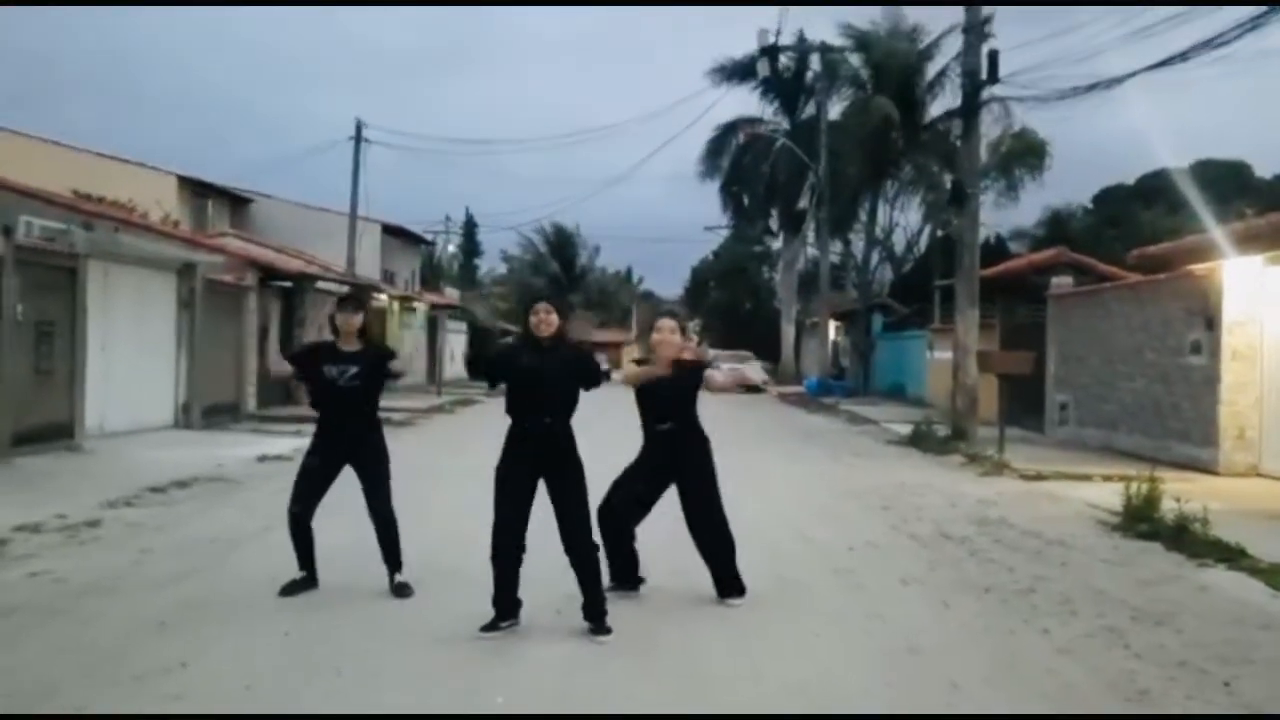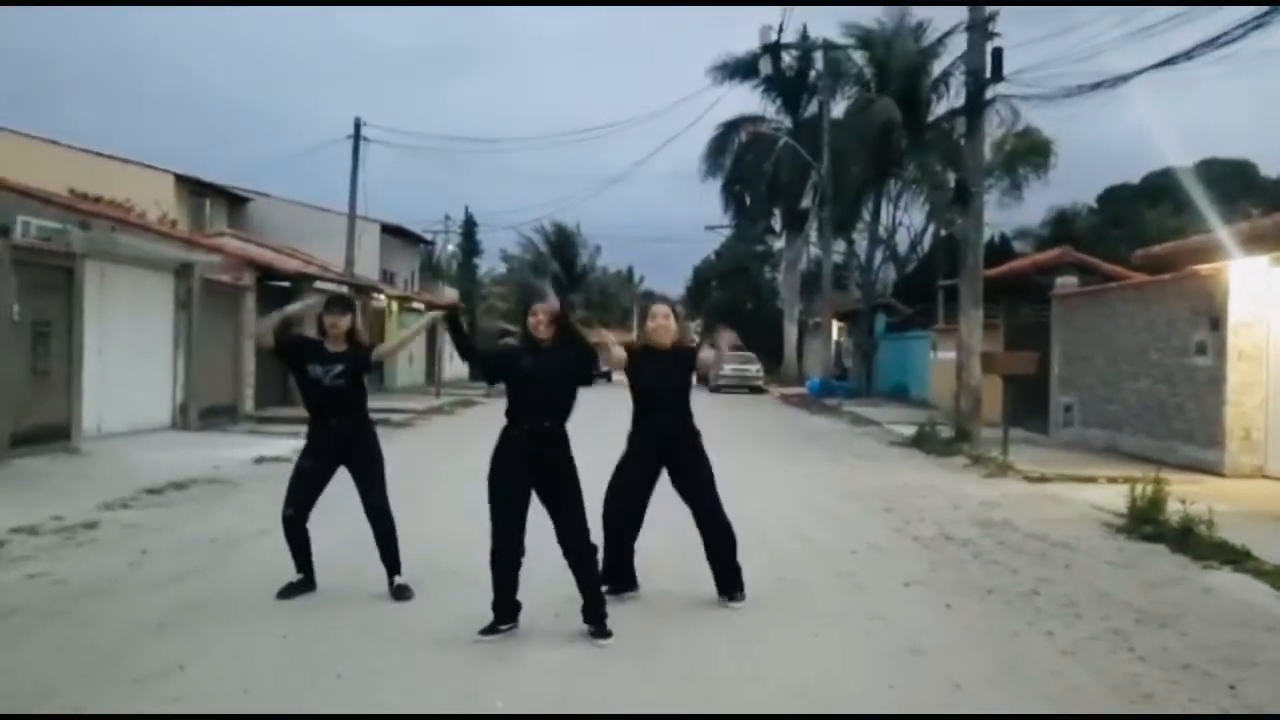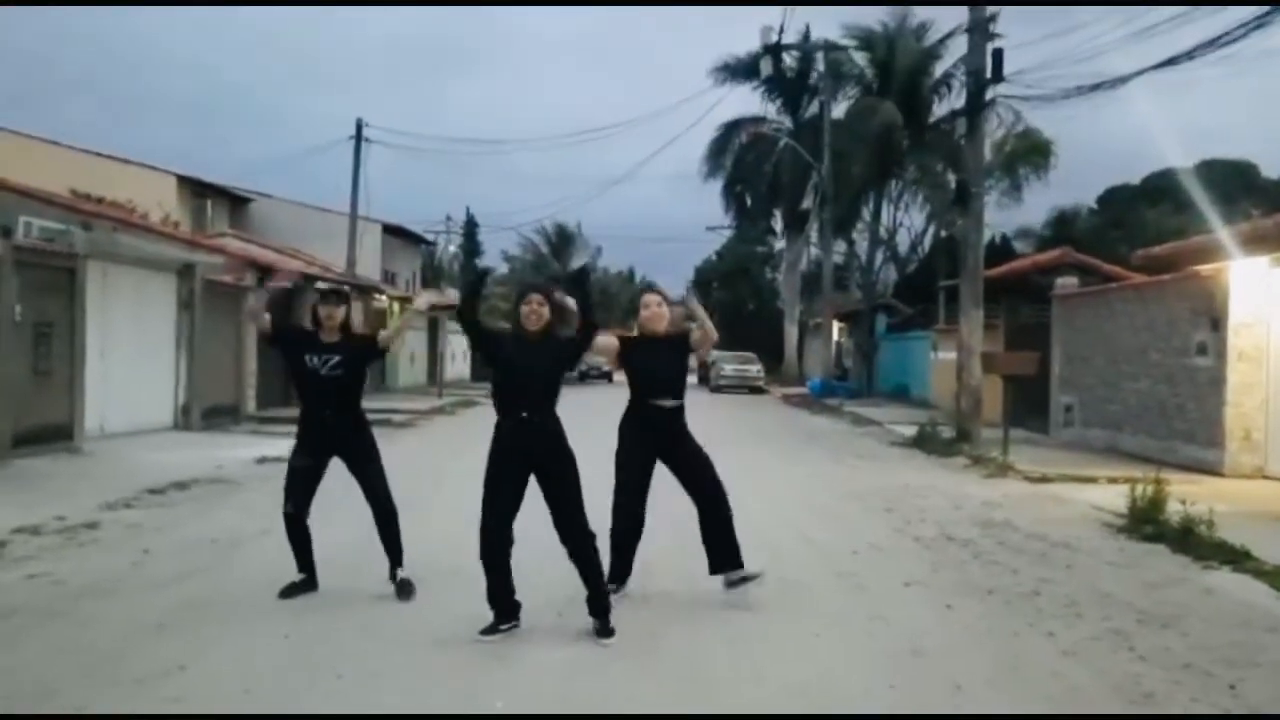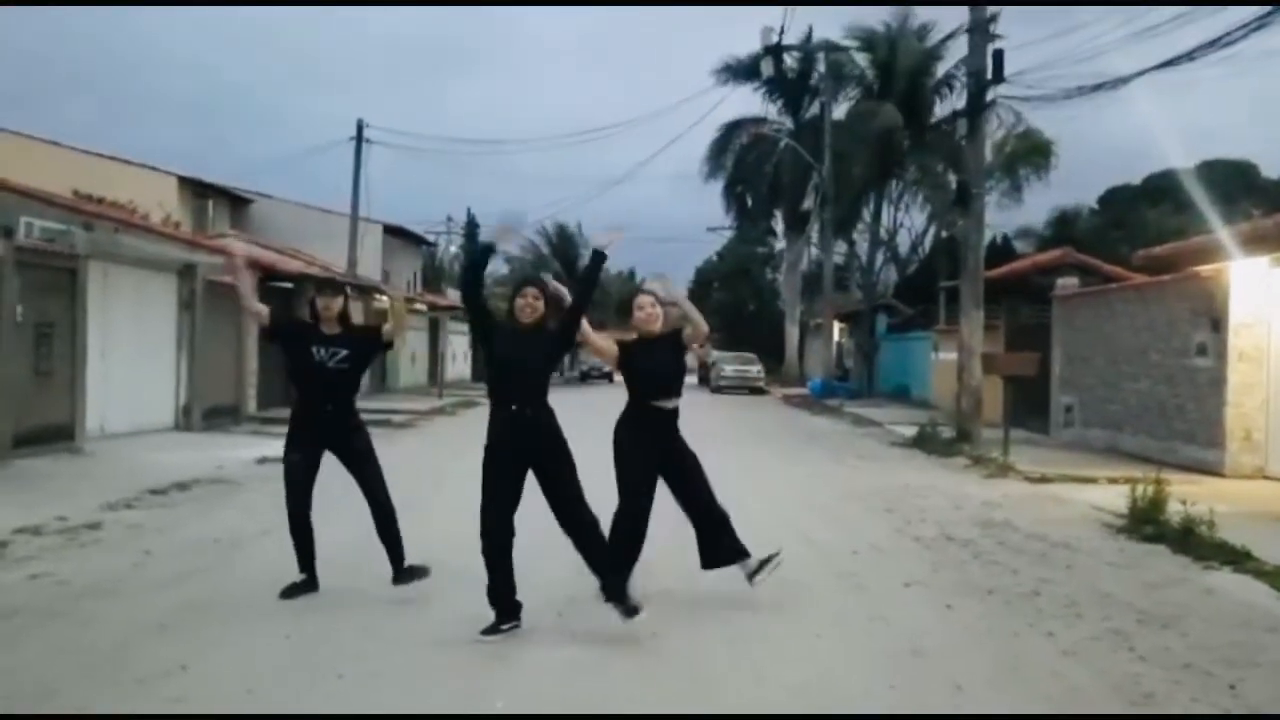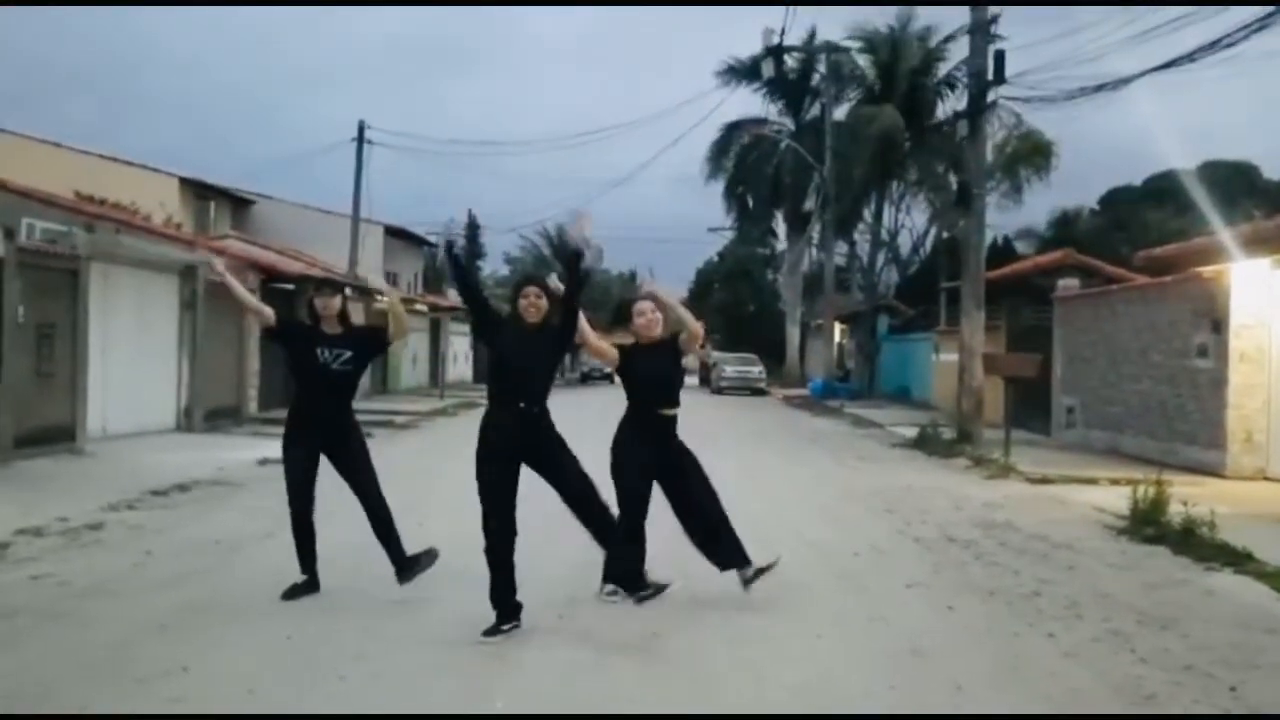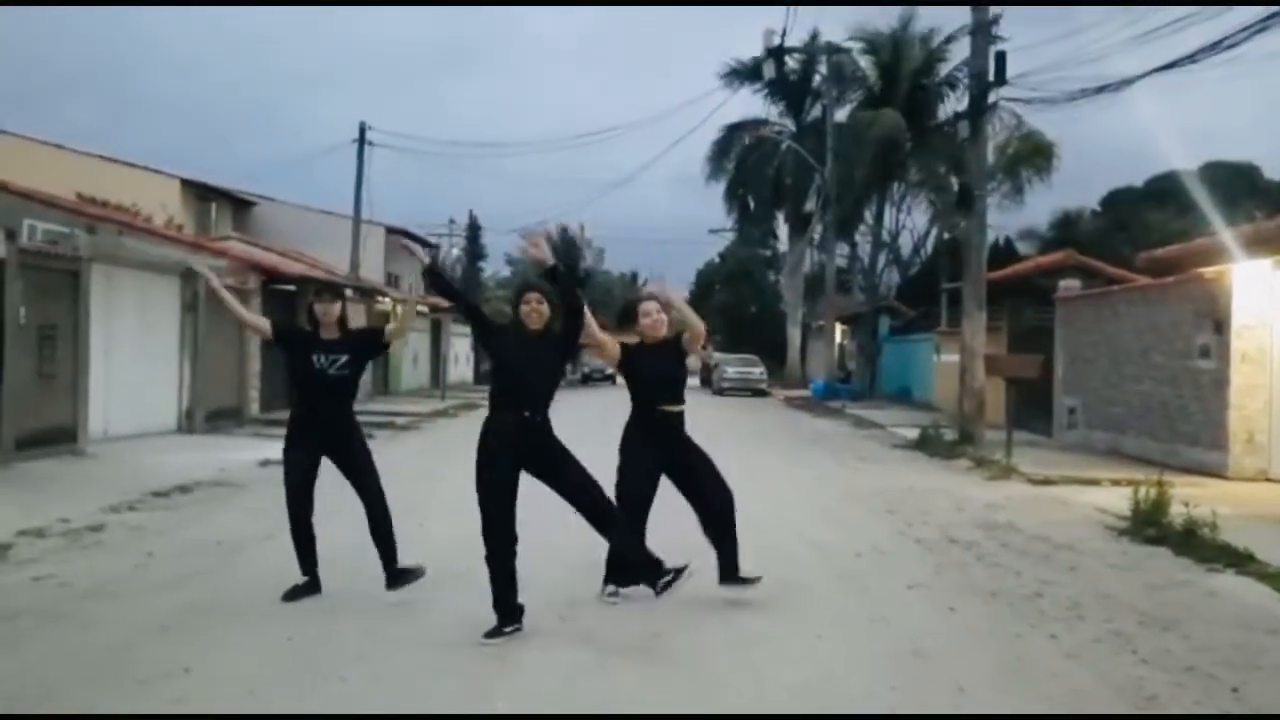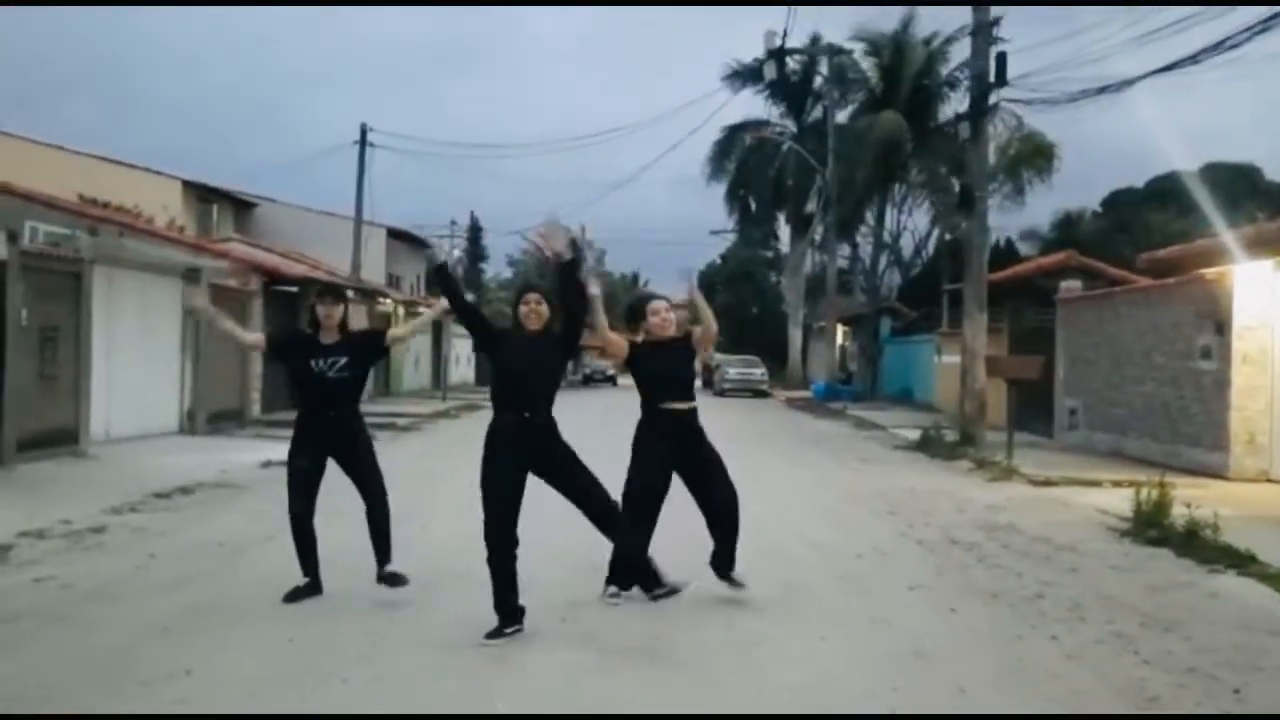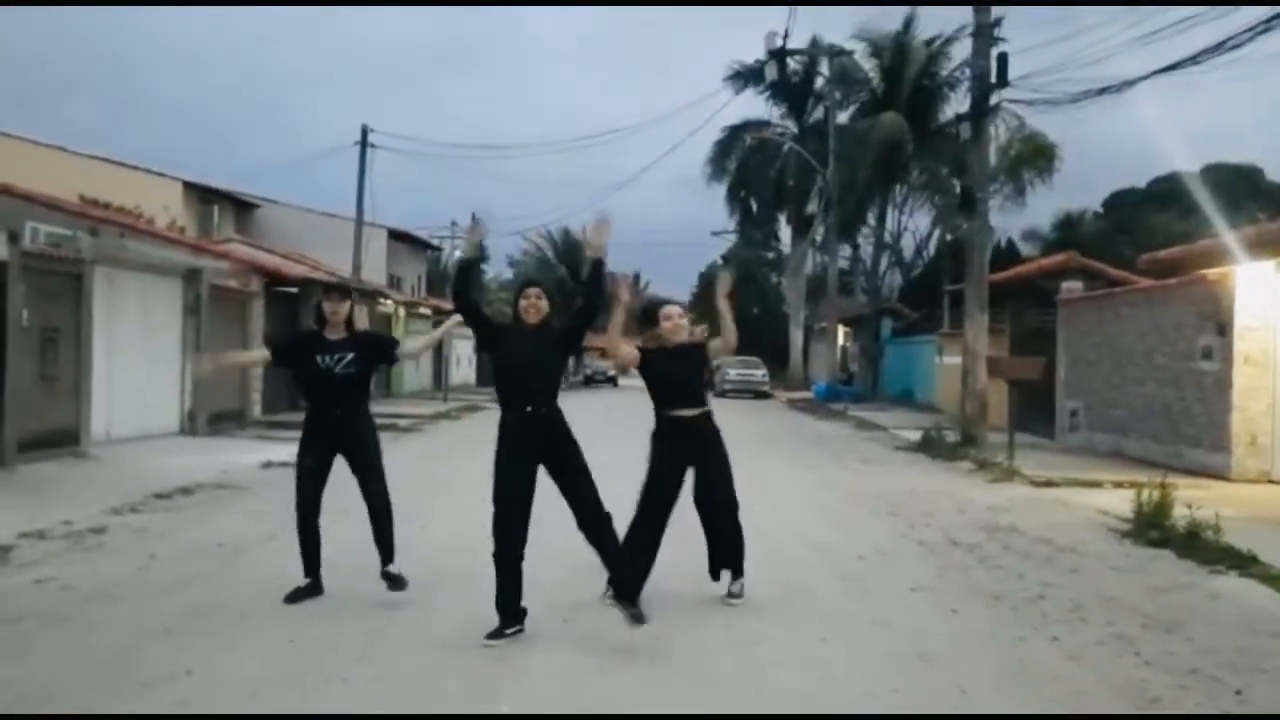
dt=0.1s
person 1, frame 1
left shoulder: (571, 357)
right shoulder: (514, 353)
left elbow: (592, 377)
right elbow: (485, 373)
left hip: (559, 447)
right hip: (520, 446)
left knee: (579, 537)
right knee: (507, 538)
left ankle: (596, 615)
right ankle: (506, 610)
person 1, frame 2
left shoulder: (571, 357)
right shoulder: (512, 356)
left elbow: (589, 357)
right elbow: (472, 356)
left wrist: (561, 317)
right wrist: (453, 321)
left hip: (554, 450)
right hip: (514, 449)
left knee: (577, 541)
right knee: (506, 541)
left ankle: (596, 618)
right ankle: (505, 614)
person 1, frame 3
left shoulder: (559, 347)
right shoulder: (501, 344)
left elbow: (588, 329)
right elbow: (467, 317)
left wrist: (578, 279)
right wrist: (481, 275)
left hip: (549, 440)
right hip: (508, 441)
left knee: (576, 529)
right knee: (493, 533)
left ankle: (601, 612)
right ankle: (505, 613)
person 1, frame 4
left shoulder: (553, 339)
right shoulder: (494, 334)
left elbow: (581, 302)
right elbow: (471, 289)
left wrist: (597, 256)
right wrist: (490, 247)
left hip: (542, 430)
right hip: (503, 434)
left knee: (576, 516)
right knee: (494, 528)
left ankle: (616, 590)
right ankle: (505, 612)
person 1, frame 5
left shoulder: (555, 337)
right shoulder: (498, 330)
left elbow: (573, 296)
right elbow: (468, 288)
left wrist: (572, 254)
right wrist: (450, 248)
left hip: (538, 428)
right hip: (498, 432)
left knee: (588, 501)
right knee: (497, 527)
right ankle: (506, 612)
person 1, frame 6
left shoulder: (558, 345)
right shoulder: (501, 339)
left elbow: (573, 307)
right elbow: (464, 303)
left wrist: (548, 265)
right wrist: (431, 271)
left hip: (539, 436)
right hip: (498, 438)
left knee: (595, 502)
right knee: (498, 532)
left ankle: (651, 571)
right ankle: (508, 616)
person 1, frame 7
left shoulder: (559, 345)
right shoulder: (499, 342)
left elbow: (577, 306)
right elbow: (462, 306)
left wrist: (564, 257)
right wrist: (441, 266)
left hip: (544, 436)
right hip: (504, 440)
left knee: (599, 504)
right knee: (499, 533)
left ankle: (650, 579)
right ankle: (509, 617)
person 1, frame 8
left shoulder: (559, 338)
right shoulder: (500, 337)
left elbow: (592, 305)
right elbow: (463, 300)
left wrist: (595, 256)
right wrist: (470, 256)
left hip: (552, 431)
right hip: (514, 435)
left knee: (591, 512)
right knee: (508, 528)
left ankle: (627, 592)
right ankle: (511, 616)
person 2, frame 1
left shoulder: (375, 354)
right shoulder: (318, 352)
left elbow: (399, 368)
right elbow: (279, 369)
left hip: (368, 440)
right hip: (328, 439)
left knee: (382, 510)
right knee: (298, 510)
left ankle: (396, 574)
right ankle: (307, 574)
person 2, frame 2
left shoulder: (358, 353)
right shoulder: (302, 349)
left elbow: (384, 352)
right elbow: (262, 335)
left wrist: (422, 324)
right wrist: (293, 310)
left hip: (360, 440)
right hip: (320, 441)
left knee: (378, 511)
right knee: (292, 514)
left ankle: (396, 577)
right ankle: (305, 576)
person 2, frame 3
left shoulder: (356, 345)
right shoulder: (296, 338)
left elbow: (388, 338)
right elbow: (256, 315)
left wrist: (416, 311)
right wrist: (277, 290)
left hip: (352, 433)
right hip: (311, 434)
left knee: (382, 501)
right knee: (293, 511)
left ankle: (398, 572)
right ankle: (307, 575)
person 2, frame 4
left shoulder: (358, 338)
right shoulder: (297, 333)
left elbow: (396, 331)
right elbow: (253, 308)
left wrist: (396, 301)
right wrist: (242, 272)
left hip: (347, 426)
right hip: (305, 429)
left knee: (378, 495)
right knee: (297, 506)
left ankle: (399, 566)
right ankle: (307, 575)
person 2, frame 5
left shoulder: (360, 337)
right shoulder: (298, 333)
left elbow: (399, 331)
right elbow: (256, 307)
left wrist: (393, 301)
right wrist: (224, 274)
left hip: (342, 427)
right hip: (301, 429)
left knee: (371, 495)
right knee: (300, 507)
left ankle: (402, 562)
right ankle: (308, 576)
person 2, frame 6
left shoulder: (359, 340)
right shoulder: (297, 338)
left elbow: (399, 330)
right elbow: (252, 321)
right wrist: (217, 286)
left hip: (343, 429)
right hip: (303, 432)
left knee: (374, 497)
right knee: (298, 508)
left ankle: (392, 569)
right ankle: (310, 577)
person 2, frame 7
left shoulder: (360, 343)
right shoulder: (296, 343)
left elbow: (402, 333)
right elbow: (247, 338)
left wrist: (439, 308)
right wrist: (209, 312)
left hip: (351, 432)
right hip: (309, 435)
left knee: (377, 497)
right knee: (300, 511)
left ankle: (385, 567)
right ankle: (311, 579)
person 2, frame 8
left shoulder: (366, 342)
right shoulder: (302, 343)
left elbow: (410, 350)
right elbow: (260, 357)
left wrist: (449, 326)
right wrist: (219, 361)
left hip: (357, 428)
right hip: (317, 429)
left knee: (377, 498)
right knee: (306, 509)
left ankle: (389, 566)
right ankle: (313, 579)
person 3, frame 1
left shoulder: (692, 368)
right shoulder: (640, 368)
left elbow: (723, 381)
right elbow: (628, 376)
left wrist: (740, 376)
right wrist: (656, 367)
left hip: (691, 451)
right hip: (654, 452)
left knee: (706, 520)
right knee: (612, 512)
left ankle: (730, 586)
right ankle: (625, 579)
person 3, frame 2
left shoulder: (685, 353)
right shoulder: (635, 355)
left elbow: (711, 361)
right elbow: (612, 355)
left wrist: (722, 347)
right wrist: (608, 344)
left hip: (683, 439)
right hip: (643, 441)
left knee: (709, 512)
right knee: (618, 511)
left ankle: (730, 586)
right ankle: (619, 581)
person 3, frame 3
left shoulder: (681, 340)
right shoulder: (629, 345)
left elbow: (710, 338)
right elbow: (595, 343)
left wrist: (696, 310)
left hip: (675, 428)
right hip: (638, 429)
left knee: (711, 493)
right knee: (628, 506)
left ankle: (731, 568)
right ankle: (617, 578)
person 3, frame 4
left shoulder: (675, 341)
right shoulder: (626, 349)
left elbow: (702, 329)
right elbow: (592, 342)
left wrist: (674, 297)
left hip: (668, 430)
right hip: (635, 432)
left knee: (701, 497)
right knee: (634, 505)
left ankle: (743, 560)
person 3, frame 5
left shoulder: (673, 346)
right shoulder: (626, 354)
left elbow: (696, 331)
right elbow: (591, 342)
left wrist: (665, 299)
left hip: (667, 436)
right hip: (635, 439)
left knee: (702, 501)
right knee: (632, 511)
left ankle: (742, 566)
right ankle: (618, 578)
person 3, frame 6
left shoulder: (677, 346)
right shoulder: (628, 354)
left elbow: (697, 330)
right elbow: (598, 340)
left wrist: (669, 298)
left hip: (676, 434)
right hip: (643, 437)
left knee: (718, 498)
right knee: (631, 509)
left ankle: (730, 571)
right ankle: (617, 579)
person 3, frame 7
left shoulder: (686, 345)
right shoulder: (636, 352)
left elbow: (711, 330)
right elbow: (606, 337)
left wrist: (695, 294)
right wrist: (596, 300)
left hip: (690, 430)
right hip: (654, 434)
left knee: (723, 498)
right knee: (638, 508)
left ankle: (724, 567)
right ankle: (620, 579)
person 3, frame 8
left shoulder: (698, 350)
right shoulder: (649, 357)
left elbow: (729, 342)
right elbow: (614, 347)
left wrist: (721, 300)
right wrist: (621, 306)
left hip: (706, 436)
right hip: (669, 438)
left knee: (721, 508)
right knee: (652, 509)
left ankle: (733, 575)
